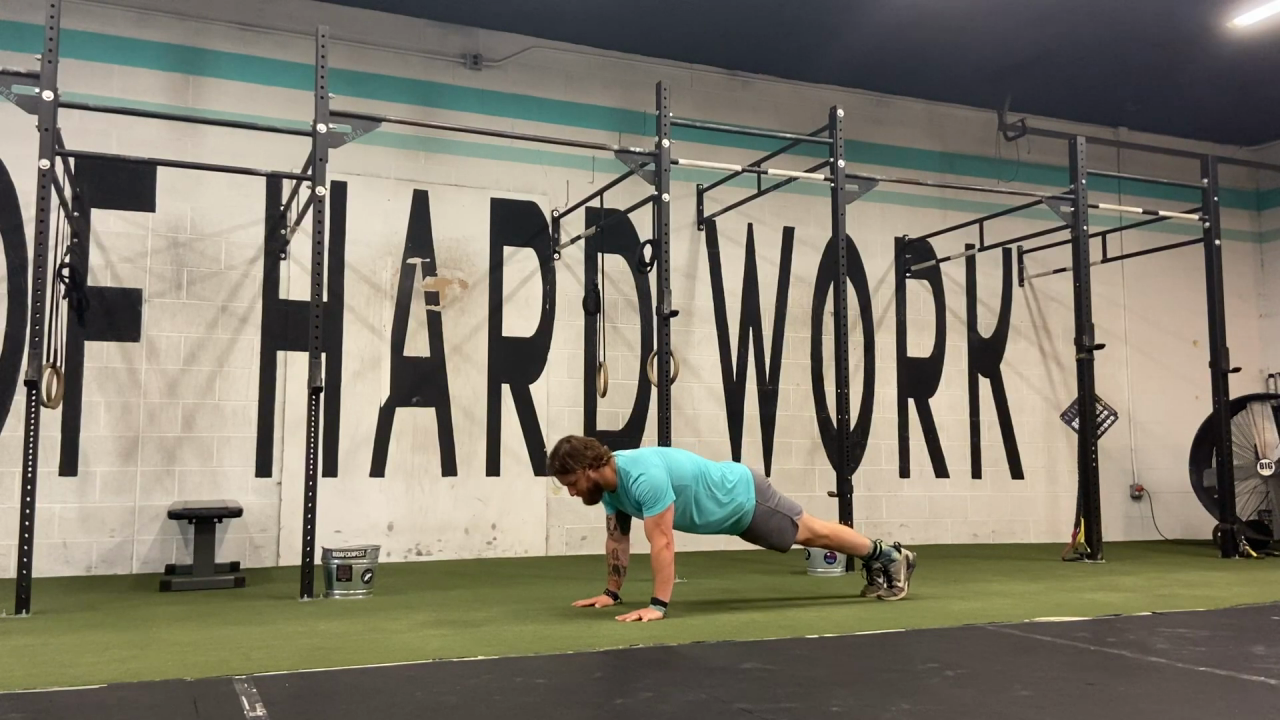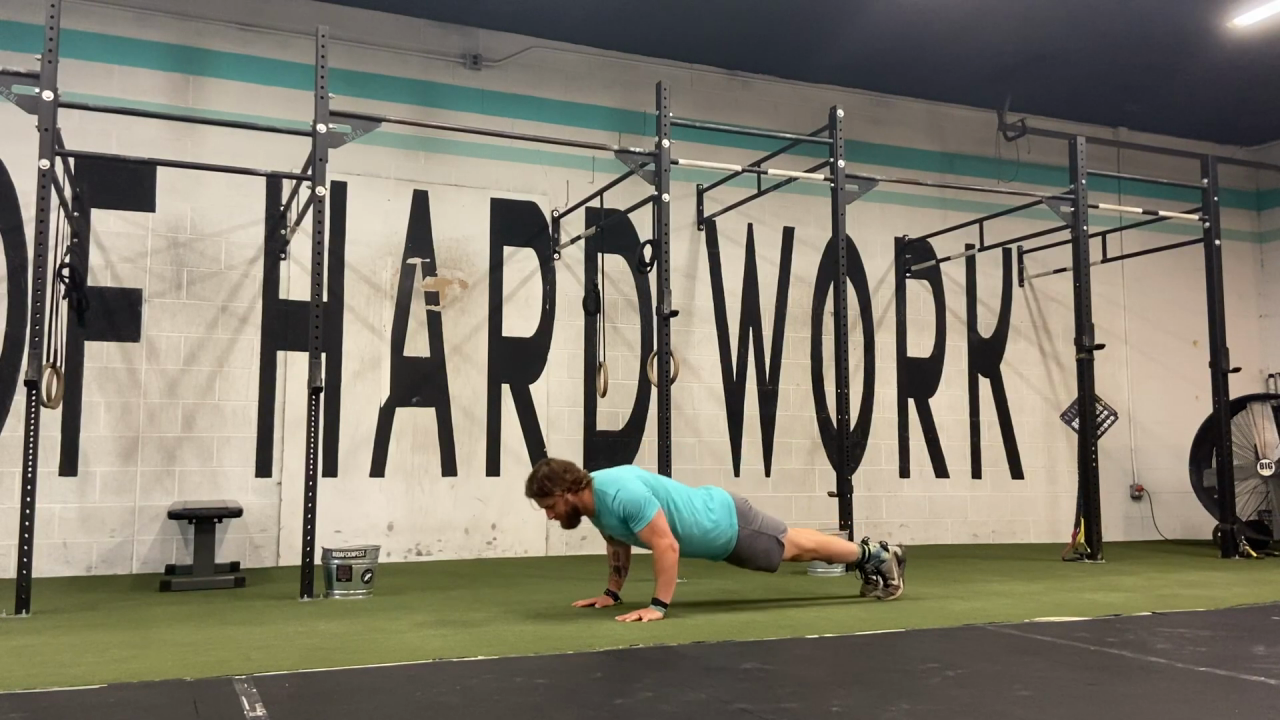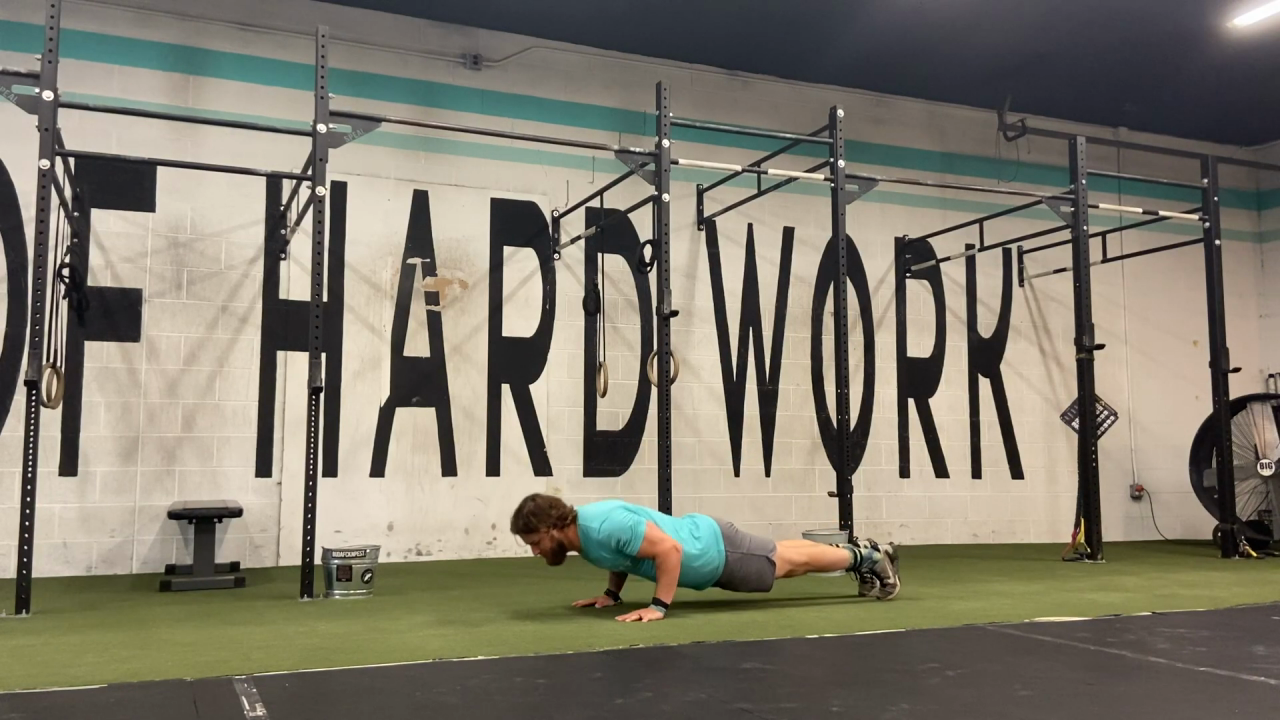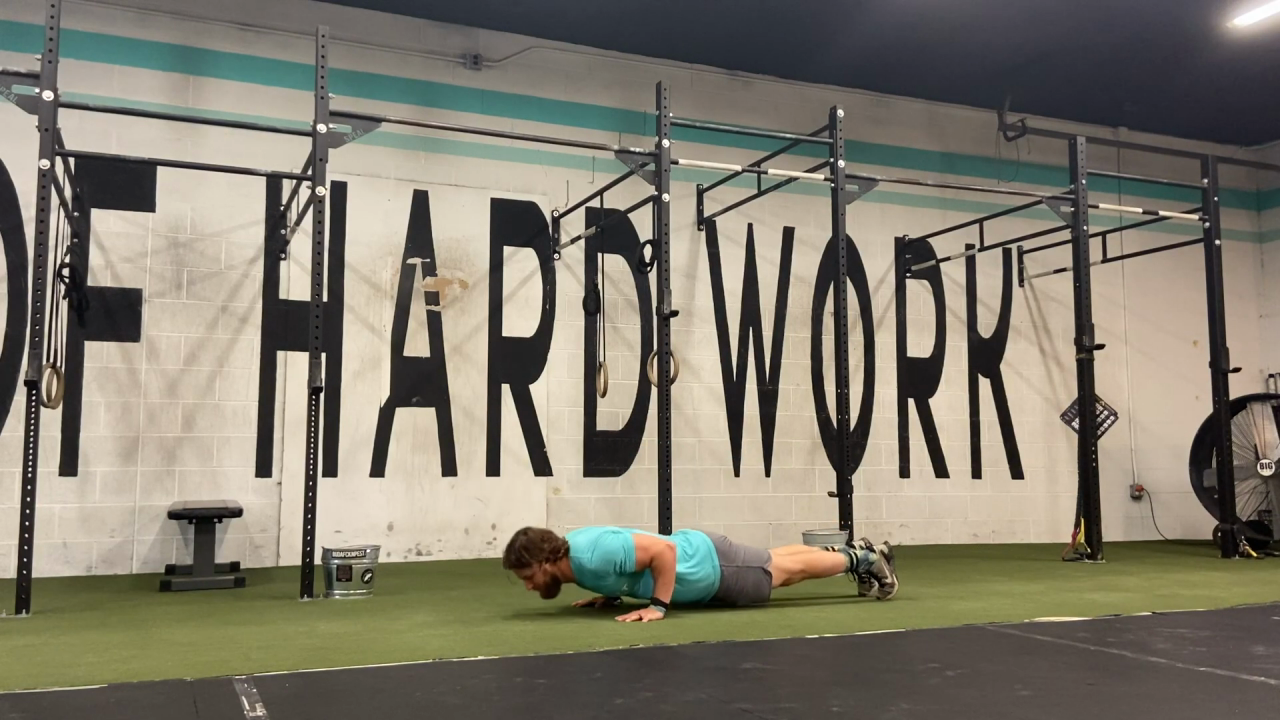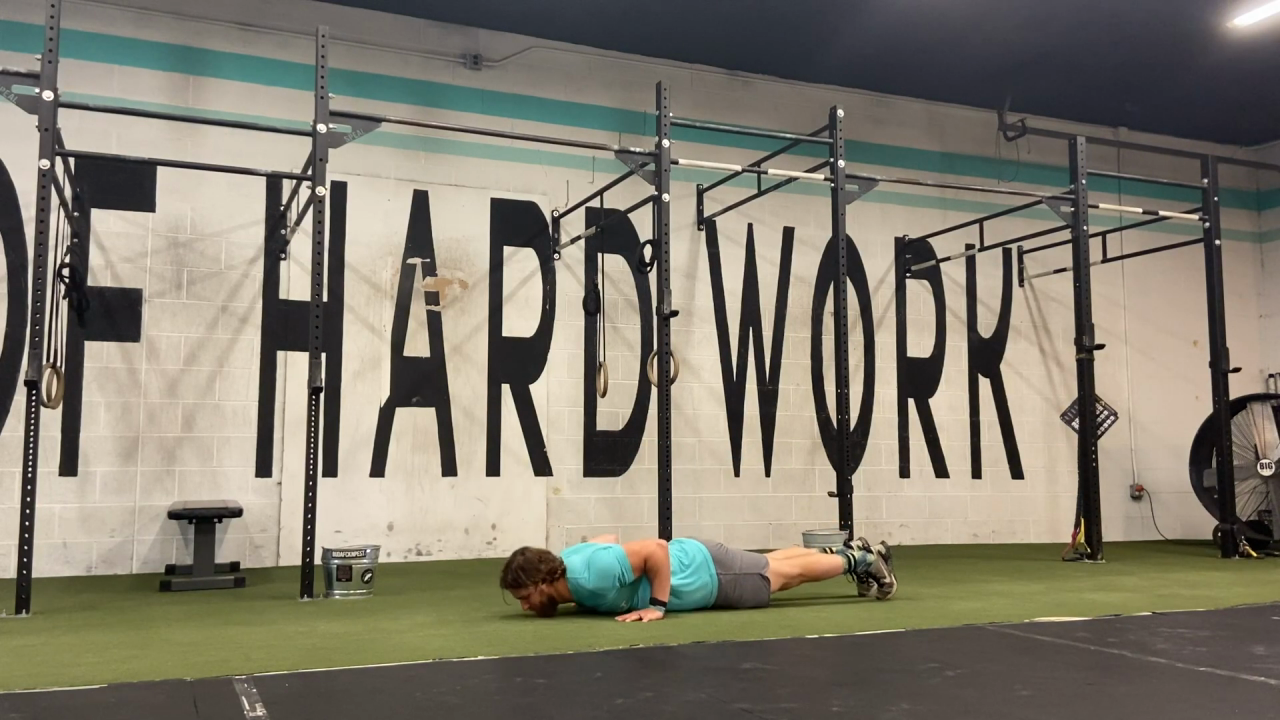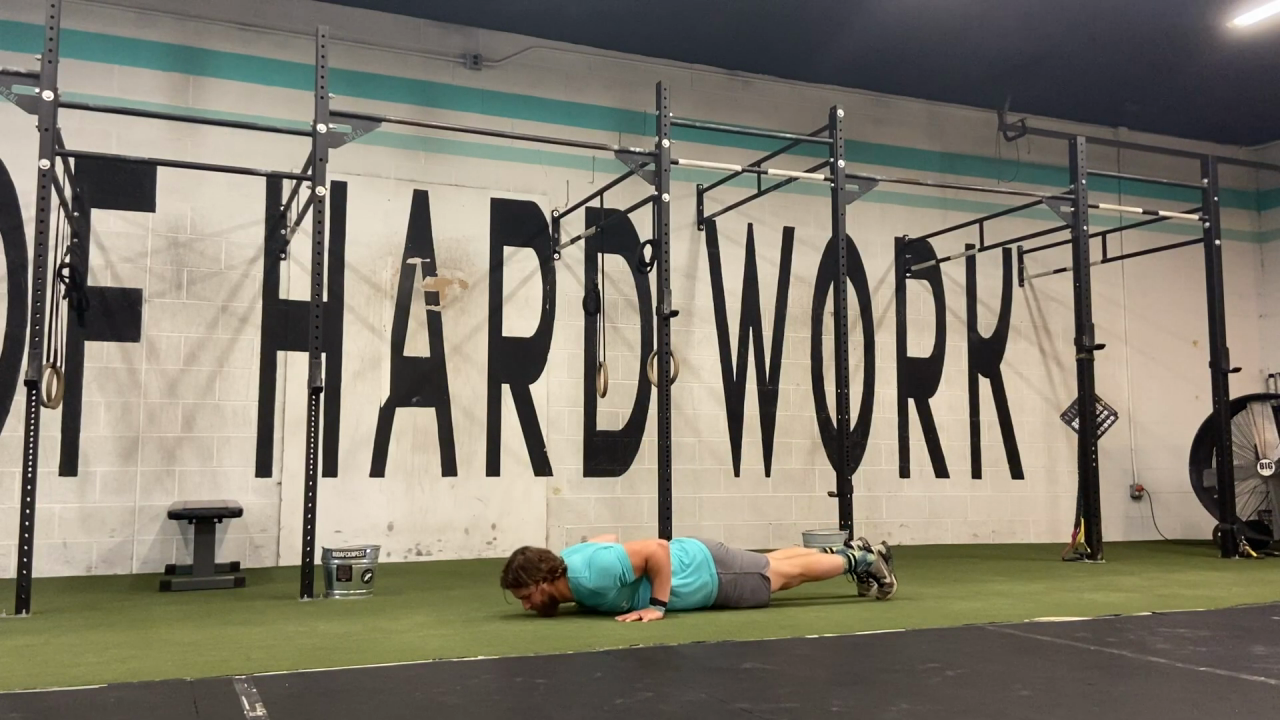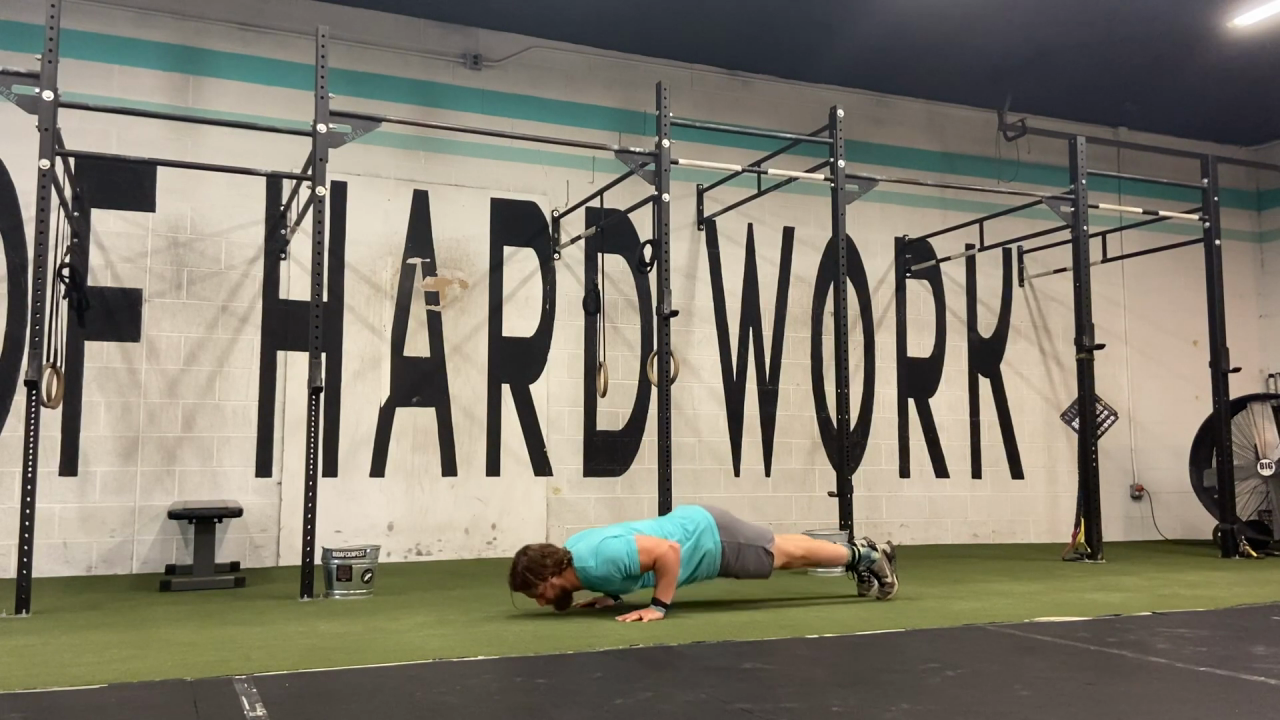
dt=0.3s
person 1, frame 1
left shoulder: (643, 476)
right shoulder: (610, 481)
left elbow: (662, 544)
right elbow: (617, 537)
left wrist: (658, 605)
right wrist: (612, 591)
left hip: (743, 498)
right hip: (730, 507)
left knee: (813, 533)
right knee: (807, 535)
left ankle: (888, 555)
right ankle: (876, 560)
person 1, frame 2
left shoulder: (622, 494)
right shoulder: (594, 498)
left elbow: (666, 547)
right elbow: (618, 543)
left wrist: (659, 605)
right wrist: (611, 592)
left hip: (727, 526)
right hip: (714, 525)
left knee: (800, 548)
right knee: (794, 548)
left ankle: (877, 555)
right ankle: (868, 556)
person 1, frame 3
left shoulder: (601, 529)
right shoulder: (581, 528)
left elbow: (670, 550)
left wrist: (659, 607)
right wrist: (611, 593)
left hip: (715, 551)
right hip: (700, 543)
left knee: (791, 562)
right knee: (784, 557)
left ankle: (870, 557)
right ankle: (857, 549)
person 1, frame 4
left shoulder: (593, 558)
right shoulder: (571, 545)
left elbow: (664, 550)
left wrist: (658, 606)
right wrist: (607, 594)
left hip: (710, 567)
right hip: (694, 551)
left knee: (788, 569)
right knee: (778, 561)
left ankle: (864, 558)
right ankle: (851, 551)
person 1, frame 5
left shoulder: (589, 579)
right shoulder: (566, 560)
left elbow: (656, 548)
right elbow: (608, 537)
left wrist: (657, 605)
right wrist: (607, 597)
left hip: (707, 574)
right hip: (690, 559)
left knee: (786, 574)
right knee: (774, 563)
left ankle: (863, 559)
right ankle: (848, 552)
person 1, frame 6
left shoulder: (590, 578)
right shoulder: (567, 559)
left elbow: (657, 548)
right elbow: (607, 538)
left wrist: (657, 605)
right wrist: (602, 600)
left hip: (707, 573)
right hip: (690, 557)
left knee: (787, 573)
right knee: (776, 564)
left ankle: (863, 559)
right ankle: (850, 551)
person 1, frame 7
left shoulder: (596, 562)
right shoulder: (571, 550)
left elbow: (669, 551)
left wrist: (658, 605)
right wrist: (610, 592)
left hip: (710, 539)
right hip: (694, 528)
left knee: (790, 554)
right knee: (784, 550)
left ankle: (869, 556)
right ankle: (858, 550)
